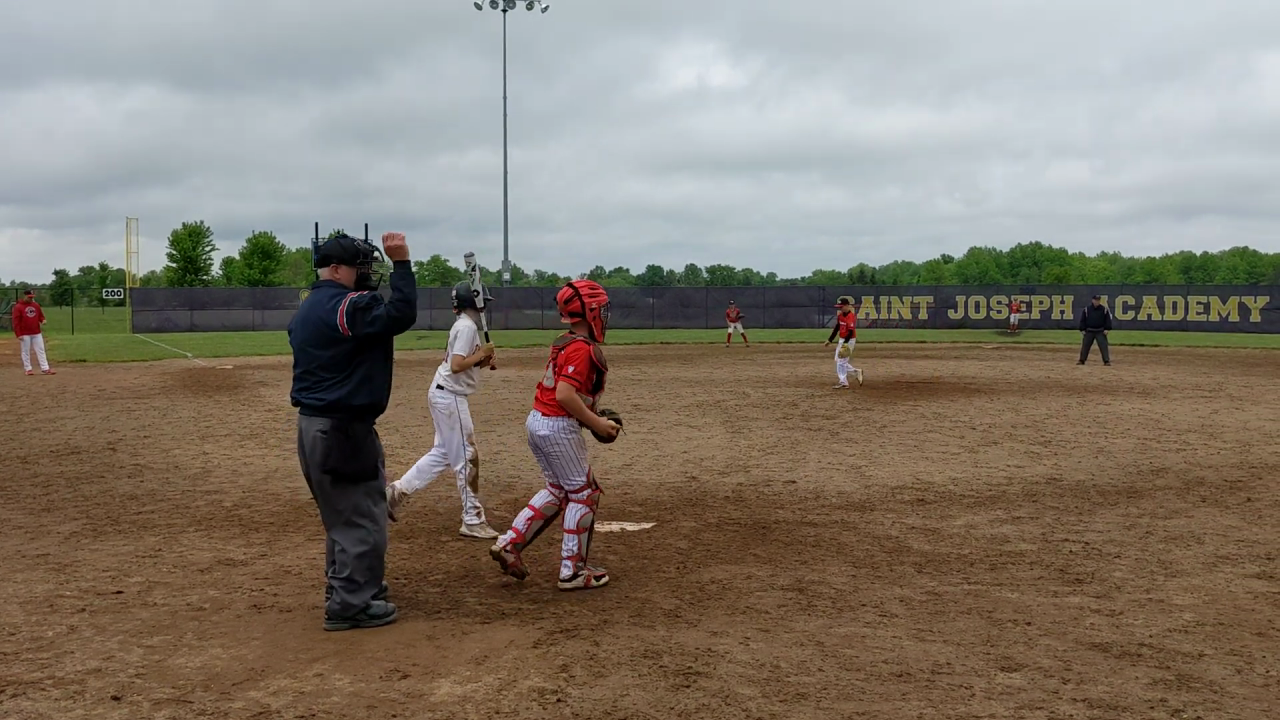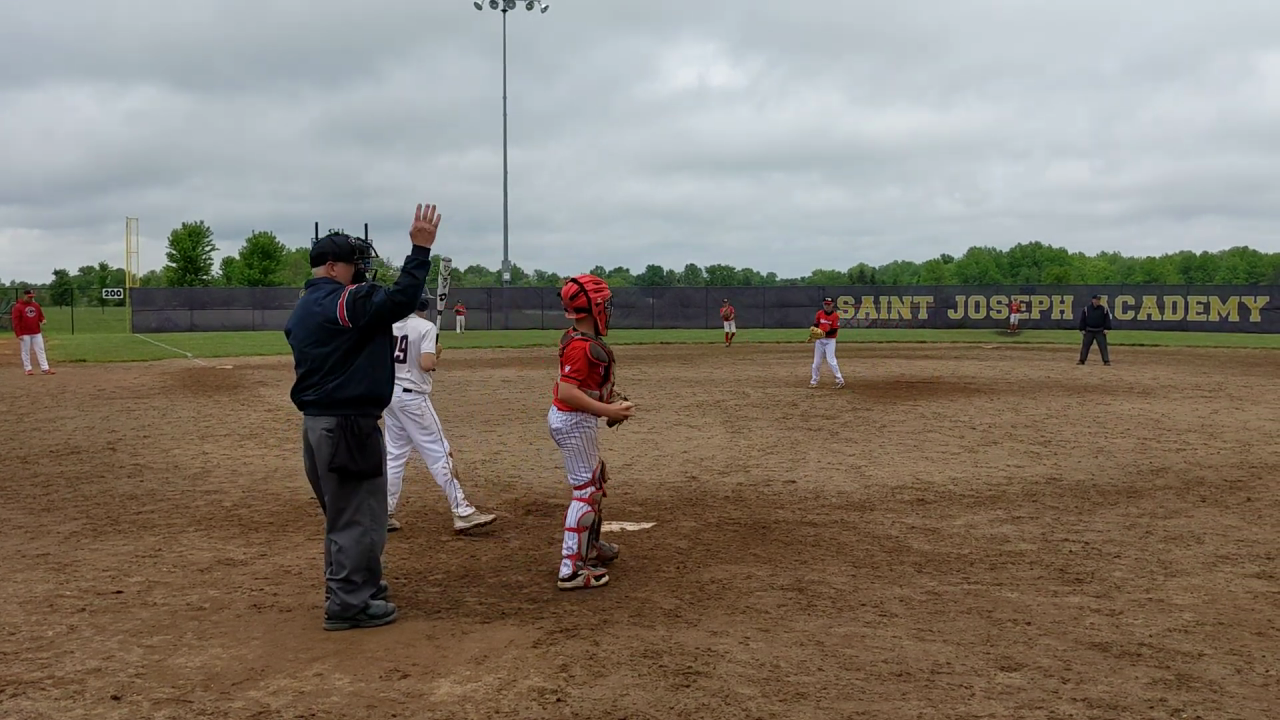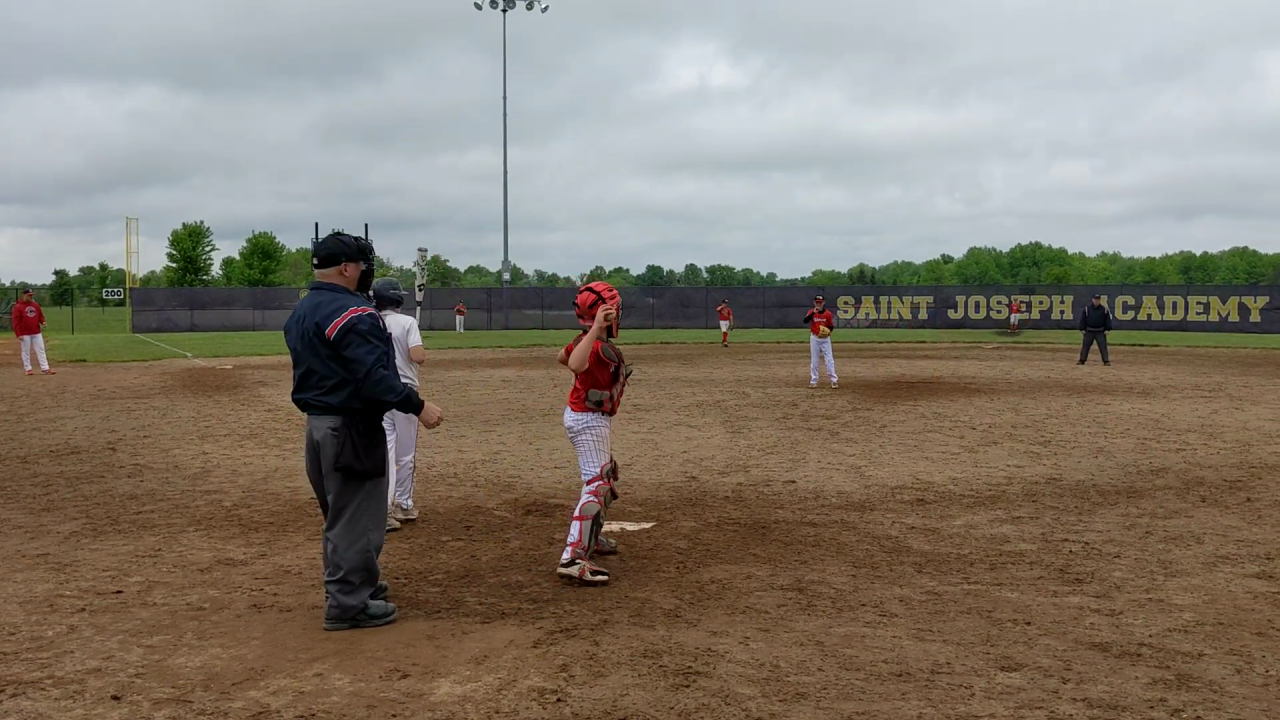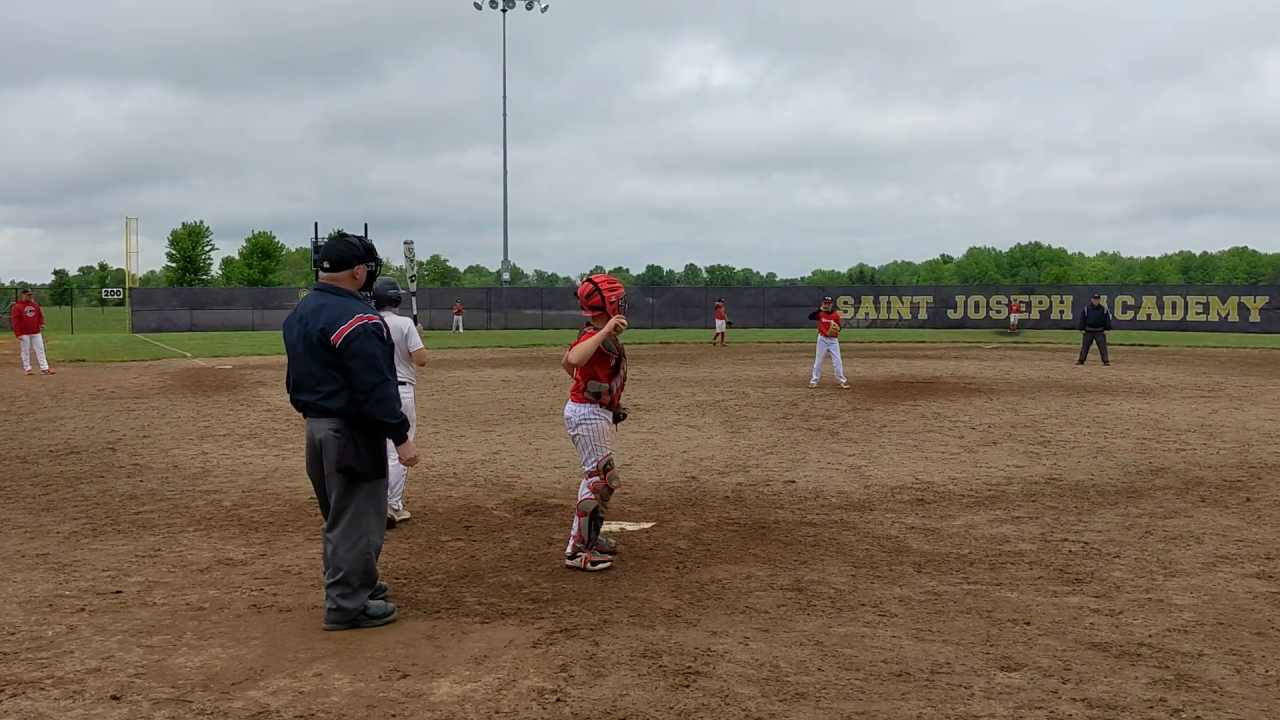
dt=0.4s
person 1, frame 1
left shoulder: (306, 311)
right shoulder: (349, 307)
right elbow: (400, 314)
right wrist: (402, 264)
left hip: (314, 423)
right hip: (343, 430)
left knee: (343, 515)
right knee: (363, 519)
left ankle: (347, 589)
right ankle: (349, 604)
person 1, frame 2
left shoulder: (303, 310)
right shoulder: (346, 302)
right elbow: (401, 299)
right wrist: (420, 248)
left hip: (318, 422)
right hip: (347, 426)
left knee: (342, 515)
right knee: (359, 517)
left ankle: (351, 588)
right ankle: (348, 603)
person 1, frame 3
left shoulder: (301, 312)
right shoulder: (349, 312)
right elbow: (374, 377)
right wrist: (417, 406)
left hip: (318, 422)
right hip: (352, 428)
left knee: (341, 515)
right knee: (357, 518)
left ankle: (353, 587)
right ankle: (348, 604)
person 1, frame 4
left shoulder: (300, 312)
right shoulder: (357, 319)
left elbow: (297, 375)
right elbow: (376, 388)
right wrist: (401, 435)
left hip: (316, 426)
right hip: (352, 432)
left knee: (340, 517)
right knee: (357, 518)
left ankle: (354, 586)
right ankle: (347, 605)
person 2, frame 1
left shoulder: (564, 343)
right shoulder: (584, 350)
right elbow: (564, 395)
left wrist: (590, 417)
right wrist: (596, 423)
left hip: (537, 420)
right hip: (559, 427)
left knee: (558, 489)
right knee: (584, 494)
left ankle: (509, 544)
right ankle: (573, 571)
person 2, frame 2
left shoulder: (576, 338)
right shoulder: (583, 346)
right elbow: (566, 392)
left wrist: (609, 402)
right wrist: (607, 410)
left hip: (566, 418)
right hip: (575, 422)
left knee: (592, 480)
right knee: (587, 490)
left ankle: (590, 546)
right ankle: (571, 570)
person 2, frame 3
left shoulder: (593, 341)
right shoulder: (596, 346)
left elbow: (563, 357)
right elbow: (576, 365)
right wrist: (597, 327)
left hip: (589, 418)
right hip: (588, 421)
left knee: (605, 474)
right knee: (598, 487)
left ankle: (588, 537)
right ankle: (573, 559)
person 2, frame 4
left shoulder: (594, 335)
right shoulder: (596, 337)
left elbow: (566, 361)
right elbow: (574, 360)
right wrist: (605, 331)
left hip: (591, 411)
right hip: (589, 414)
left knee: (597, 475)
right knee: (602, 481)
left ankle: (588, 537)
right ankle: (578, 550)
person 3, frame 1
left shoulder: (469, 326)
right shoulder: (466, 327)
right elbow: (456, 365)
left wrist: (485, 359)
right wrist: (482, 353)
left hip: (450, 396)
right hip: (450, 397)
left knee: (444, 453)
right knee: (466, 457)
left ankle: (398, 491)
right ankle: (472, 521)
person 3, frame 2
left shoulder: (394, 328)
right shoulder: (426, 328)
right elbow: (427, 364)
right wrist: (435, 352)
left hip: (392, 395)
right hip: (413, 397)
left knee: (395, 455)
right knee: (439, 454)
left ankle: (385, 514)
right ankle: (463, 513)
person 3, frame 3
right shoulder: (407, 322)
right elbow: (419, 357)
right wrist: (415, 347)
left knee: (385, 452)
right knee: (406, 452)
left ankle: (385, 513)
right ankle: (403, 506)
person 3, frame 4
right shoulder: (405, 324)
right elbow: (421, 360)
right wrist: (417, 337)
right hip: (401, 391)
left knee: (383, 449)
right knee: (399, 450)
left ankle: (384, 502)
right ankle: (393, 506)
